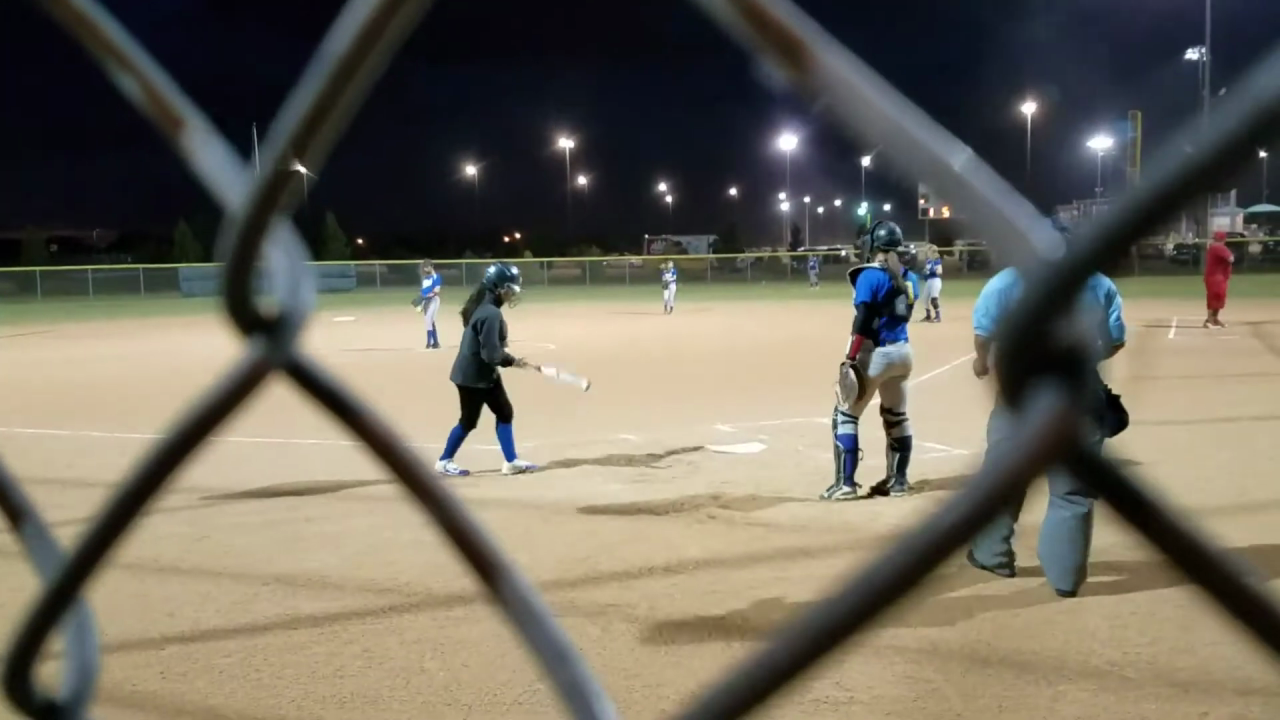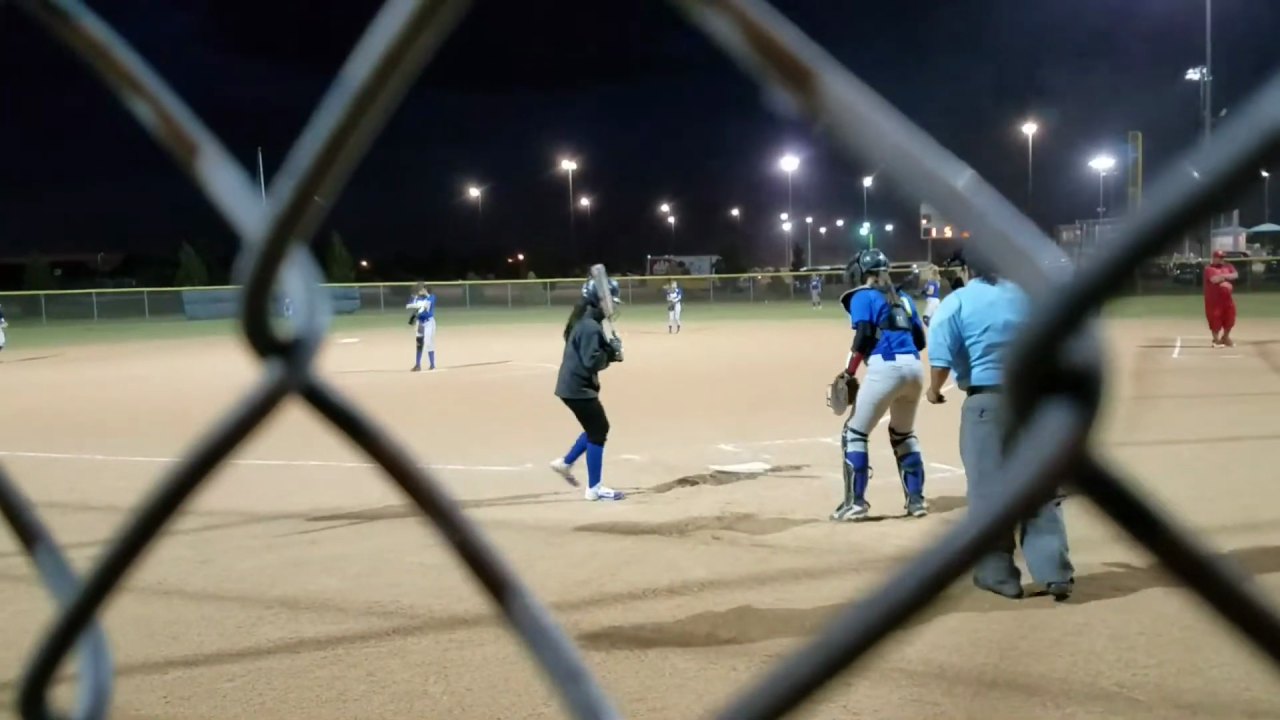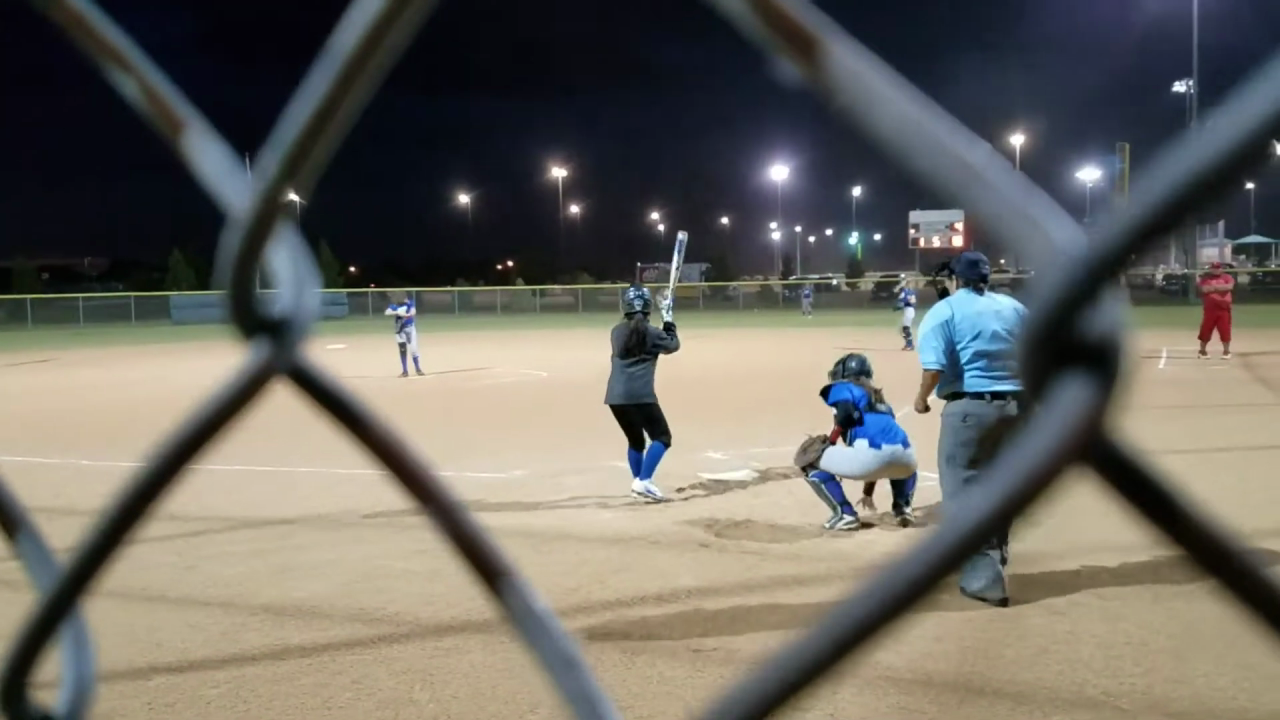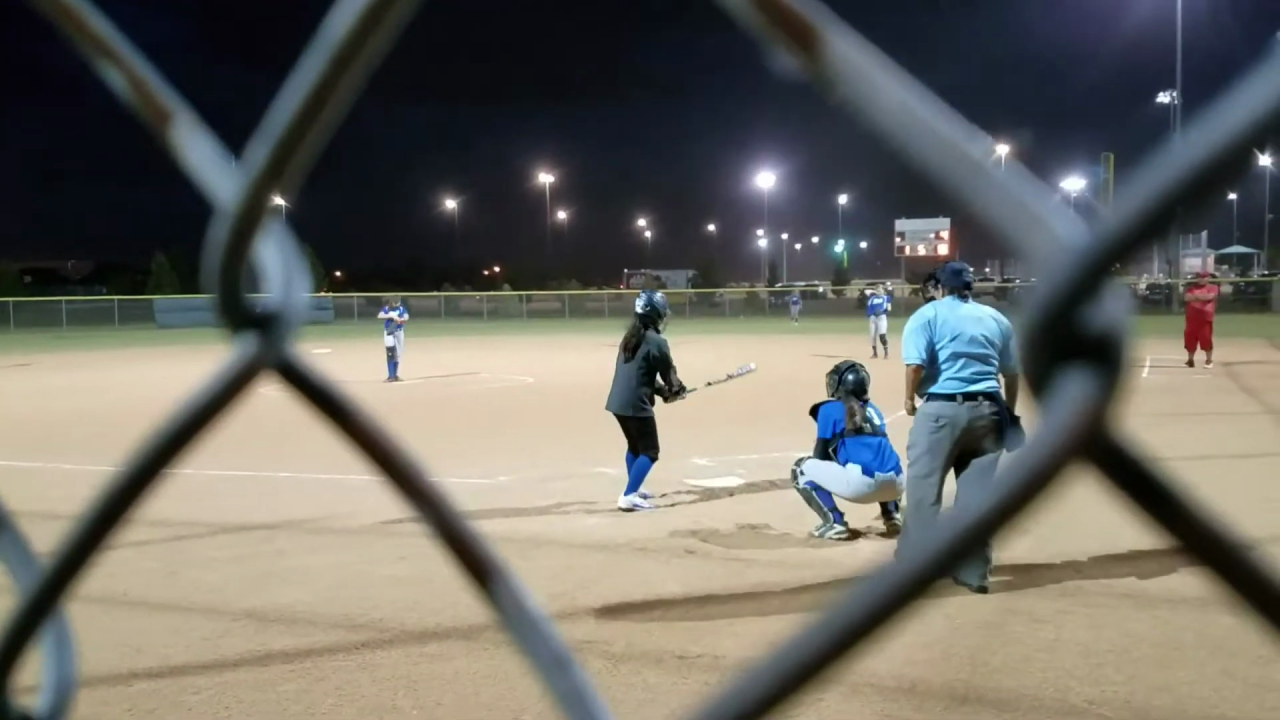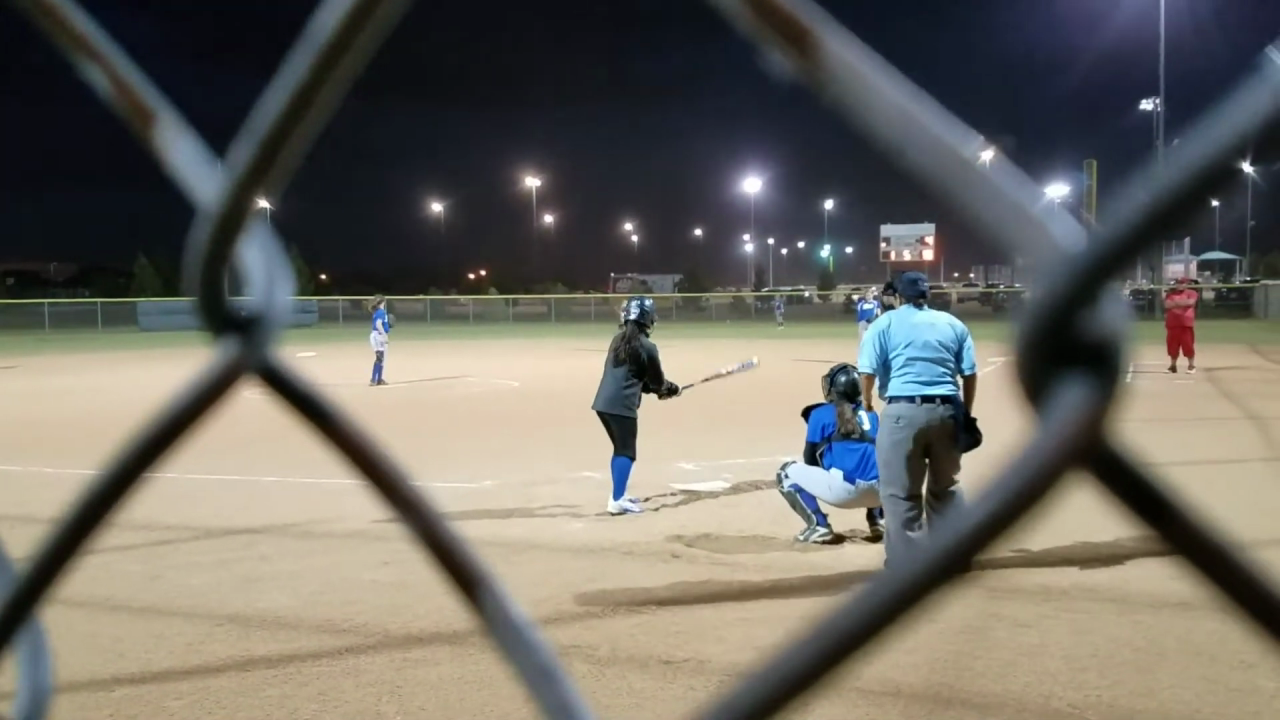
dt=0.7s
person 1, frame 1
left shoulder: (1010, 279)
right shoulder: (1099, 283)
left elbow: (984, 331)
right elbow: (1116, 340)
left wrist: (981, 360)
right knee: (1073, 487)
left ankle: (994, 552)
right ankle: (1065, 574)
person 1, frame 2
left shoulder: (956, 303)
right shoulder: (1031, 294)
left elbow: (942, 359)
left wrist: (934, 389)
left hip: (988, 402)
left knee: (990, 489)
left ankle: (999, 574)
right ankle: (1055, 573)
person 1, frame 3
left shoulder: (944, 311)
right shoulder: (1015, 308)
left elbow: (934, 367)
left wrist: (922, 398)
right wrist: (1023, 397)
left hip: (968, 409)
right hip: (1013, 407)
left knee: (966, 492)
left ankle: (984, 579)
right ankle: (994, 565)
person 1, frame 4
left shoulder: (928, 314)
right shoulder: (997, 318)
left elbow: (914, 364)
right elbow: (1012, 373)
left wrist: (909, 397)
right wrist: (1008, 411)
left hip: (941, 409)
right hip: (987, 410)
left knee: (923, 488)
right knee: (976, 493)
right ankle: (973, 572)
person 1, frame 5
left shoulder: (885, 323)
right shoulder: (953, 324)
left elbow: (868, 371)
right elbow: (970, 374)
left wrist: (867, 399)
right wrist: (966, 412)
left hip: (903, 411)
right hip: (946, 410)
left knee: (900, 491)
right knee: (944, 486)
person 2, frame 1
left shoulder: (870, 275)
right shoulder: (909, 277)
left elbow: (863, 321)
right elbow: (901, 315)
left wrist: (850, 358)
left hip: (877, 353)
right hip: (902, 352)
left knee: (845, 415)
right knee: (897, 416)
left ankle: (845, 483)
right ankle: (897, 480)
person 2, frame 2
left shoulder: (863, 296)
right shoulder: (903, 298)
left elbow: (864, 336)
right elbow: (920, 340)
left wrist: (849, 372)
left hip: (885, 369)
right hip: (913, 368)
left knee: (854, 434)
right knee: (904, 434)
left ankle: (855, 503)
right ankle: (916, 501)
person 2, frame 3
left shoulder: (841, 387)
right shoulder: (876, 395)
left elbow: (847, 412)
left wrist: (829, 441)
right wrist: (868, 492)
left hip: (872, 452)
right hip: (903, 456)
left knee: (808, 461)
left ankle: (845, 514)
right ankle: (903, 508)
person 2, frame 4
left shoulder: (829, 408)
right shoulder: (873, 410)
left elbow: (821, 456)
left hip: (861, 483)
right hip: (895, 483)
left knee: (801, 469)
left ankle: (835, 523)
right ankle: (892, 517)
person 2, frame 5
left shoulder: (821, 413)
right shoulder: (869, 414)
left elbow: (809, 458)
left hip: (844, 489)
right hip: (877, 491)
left knee: (786, 472)
left ankle: (819, 526)
right ankle: (876, 522)
person 3, frame 1
left shoulder: (482, 307)
right shoulder: (491, 314)
right elbow: (491, 352)
left wrist: (508, 359)
right wrist: (511, 360)
left hip: (485, 374)
right hip: (473, 375)
left knee: (505, 412)
right knee: (468, 420)
left ankle: (511, 461)
right ankle: (445, 461)
person 3, frame 2
left shoulder: (584, 323)
right shoulder: (590, 328)
left elbow: (594, 354)
right elbow: (592, 362)
left wrist: (613, 349)
right wrist: (612, 349)
left hip: (576, 387)
right hip: (578, 388)
left knee: (598, 428)
right knee: (597, 433)
left ankle: (565, 462)
right ankle: (593, 488)
person 3, frame 3
left shoulder: (617, 331)
right shoulder: (651, 333)
right elbow: (673, 345)
right wrist: (668, 322)
left hip: (616, 396)
right hip: (639, 396)
left knee: (636, 440)
right knee: (662, 437)
left ankle: (640, 485)
right ankle: (643, 481)
person 3, frame 4
left shoulder: (630, 337)
right shoulder: (657, 342)
right elbow: (667, 373)
left wrist: (662, 391)
right wrist: (677, 390)
left hip: (618, 401)
right hip: (636, 404)
left knee: (635, 445)
right knee: (649, 451)
left ankle: (632, 490)
right ankle: (629, 496)
person 3, frame 5
left shoulder: (618, 340)
right shoulder: (646, 347)
right elbow: (656, 378)
left wrist: (657, 389)
right wrist: (670, 389)
left hip: (604, 402)
right hip: (621, 405)
left knee: (620, 450)
right knee: (626, 453)
left ankle: (618, 495)
right ankle: (617, 501)
